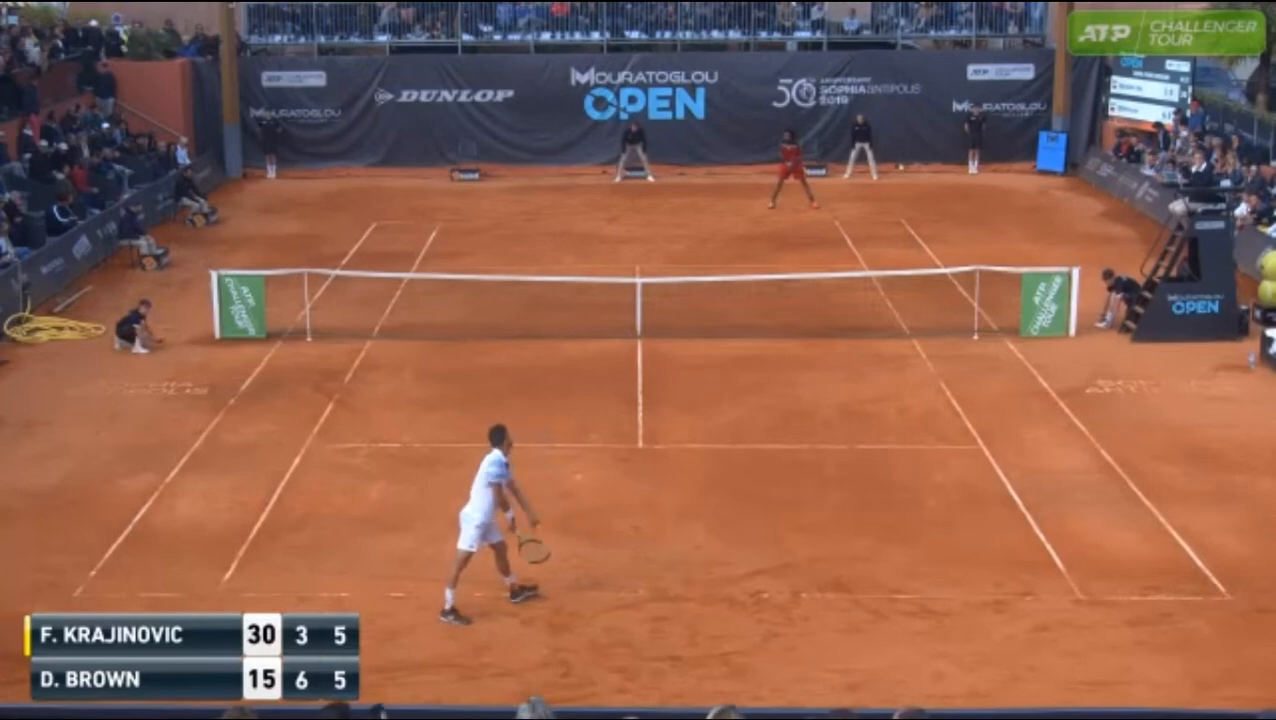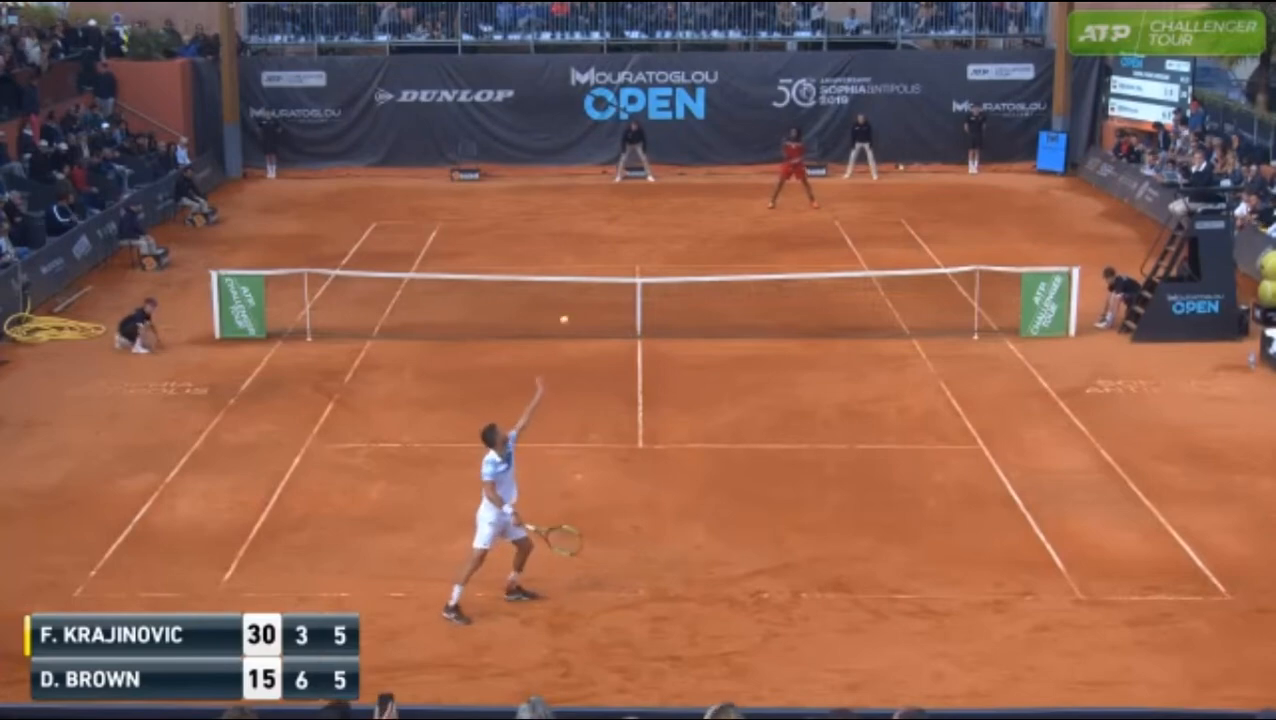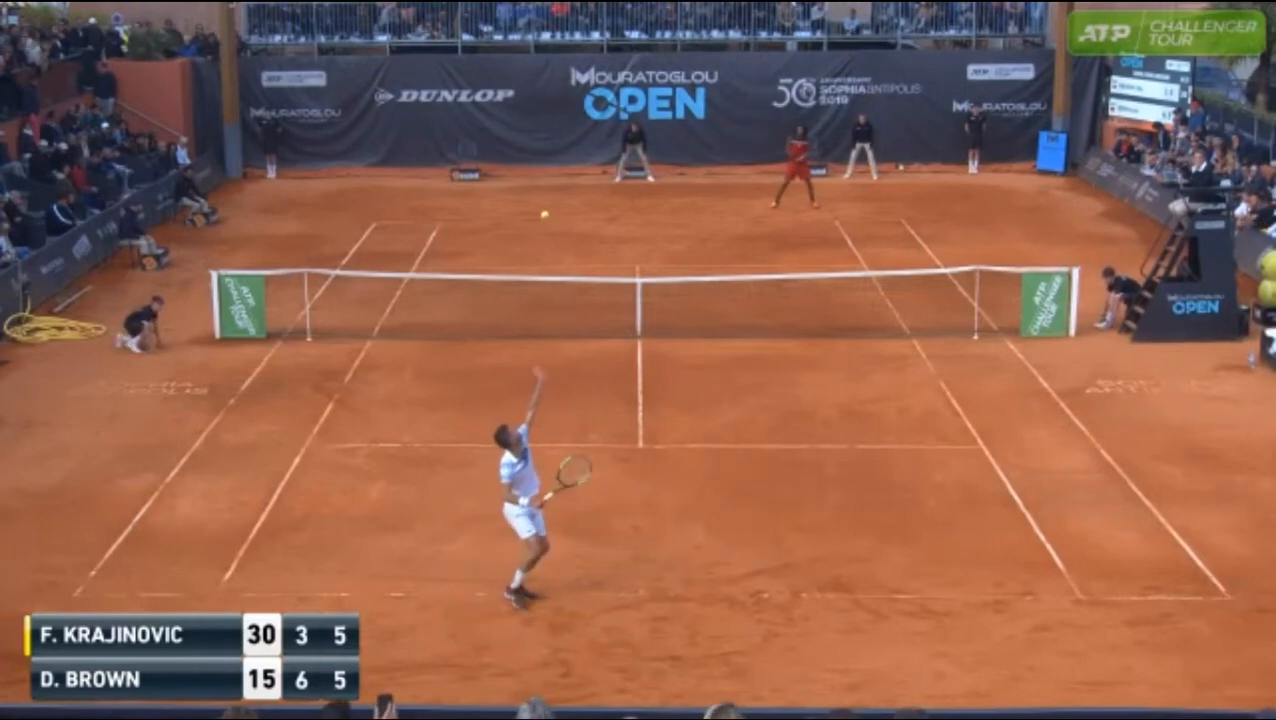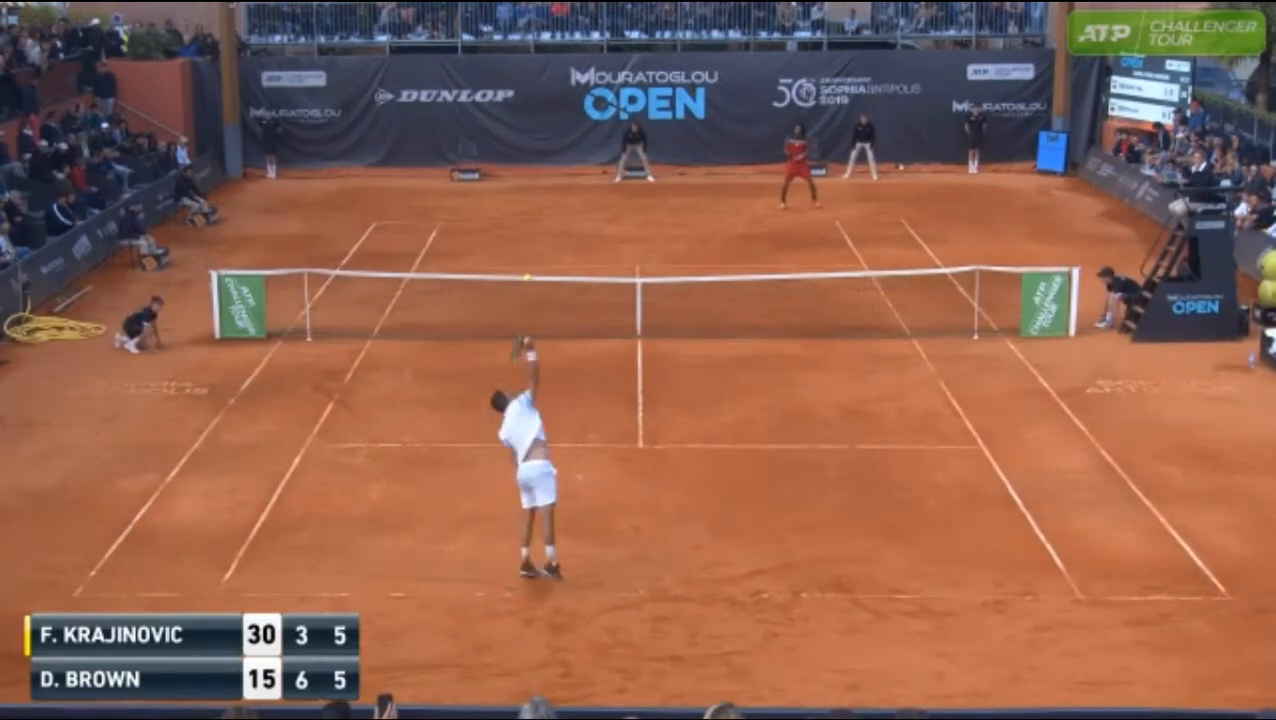
dt=0.4s
person 1, frame 1
left shoulder: (501, 461)
right shoulder: (494, 462)
left elbow: (514, 489)
right elbow: (498, 496)
left wrist: (529, 513)
right wrist: (510, 515)
left hip: (485, 518)
right hip: (475, 517)
left knee: (501, 548)
right knee: (462, 561)
left ankle: (515, 589)
right ankle: (447, 609)
person 1, frame 2
left shoulder: (508, 444)
right shoulder: (490, 463)
left elbow: (524, 419)
right elbow: (490, 494)
left wrist: (540, 393)
right wrist: (510, 511)
left hip: (507, 513)
right hip: (492, 516)
left knee: (526, 546)
right knee: (477, 559)
left ankle: (512, 588)
right ankle: (452, 606)
person 1, frame 3
left shoulder: (523, 440)
right shoulder: (507, 464)
left elbow: (531, 409)
right elbow: (507, 496)
left wrist: (540, 383)
right wrist: (528, 501)
left hip: (530, 507)
right hip: (517, 510)
left knee: (543, 547)
right knee: (535, 549)
left ankle: (516, 586)
right ankle: (513, 589)
person 1, frame 4
left shoulder: (504, 432)
right shoulder: (520, 405)
right elbow: (533, 377)
right wrist: (530, 352)
left hip: (523, 473)
right hip: (540, 468)
left knee: (529, 518)
right knee: (548, 516)
left ankle: (526, 562)
right ankle: (551, 563)
